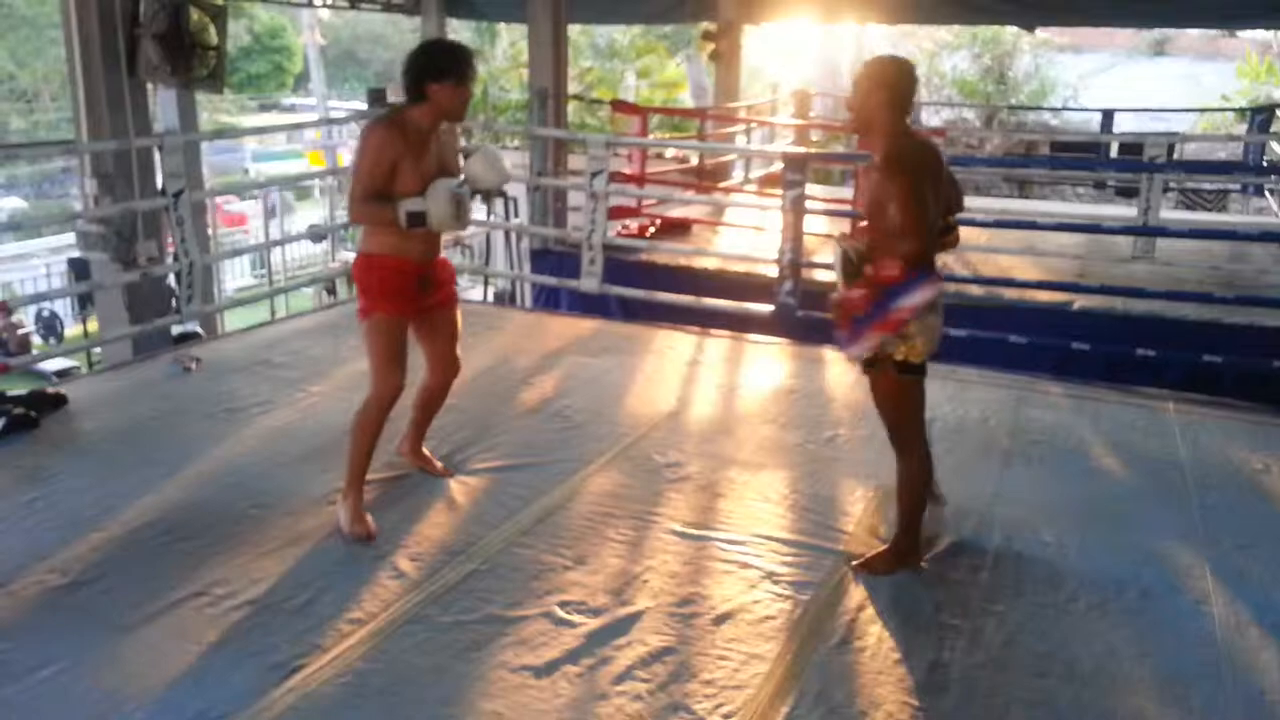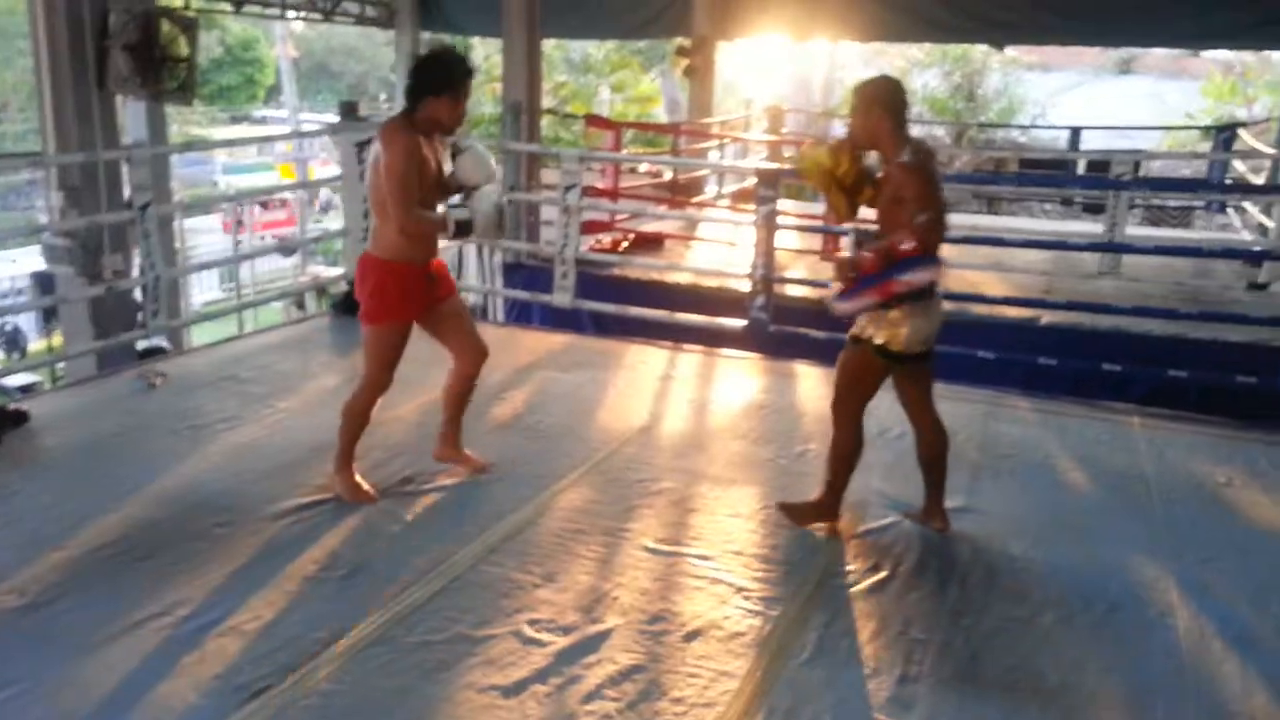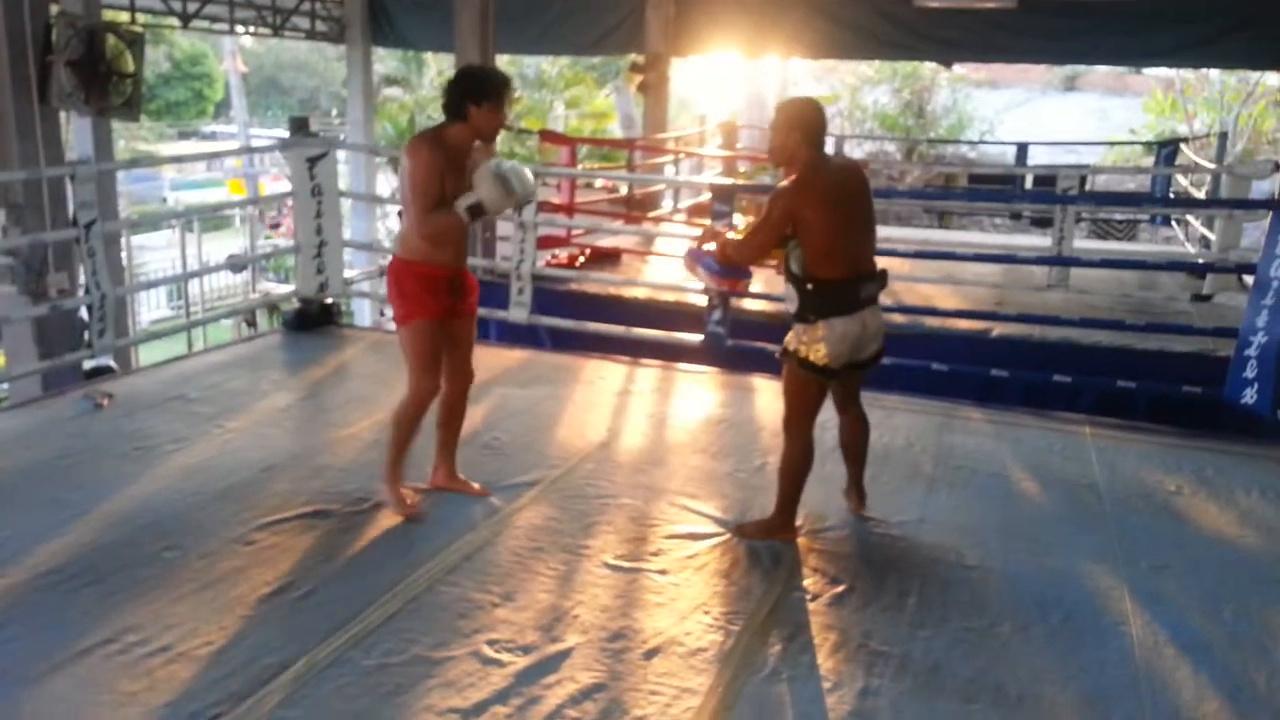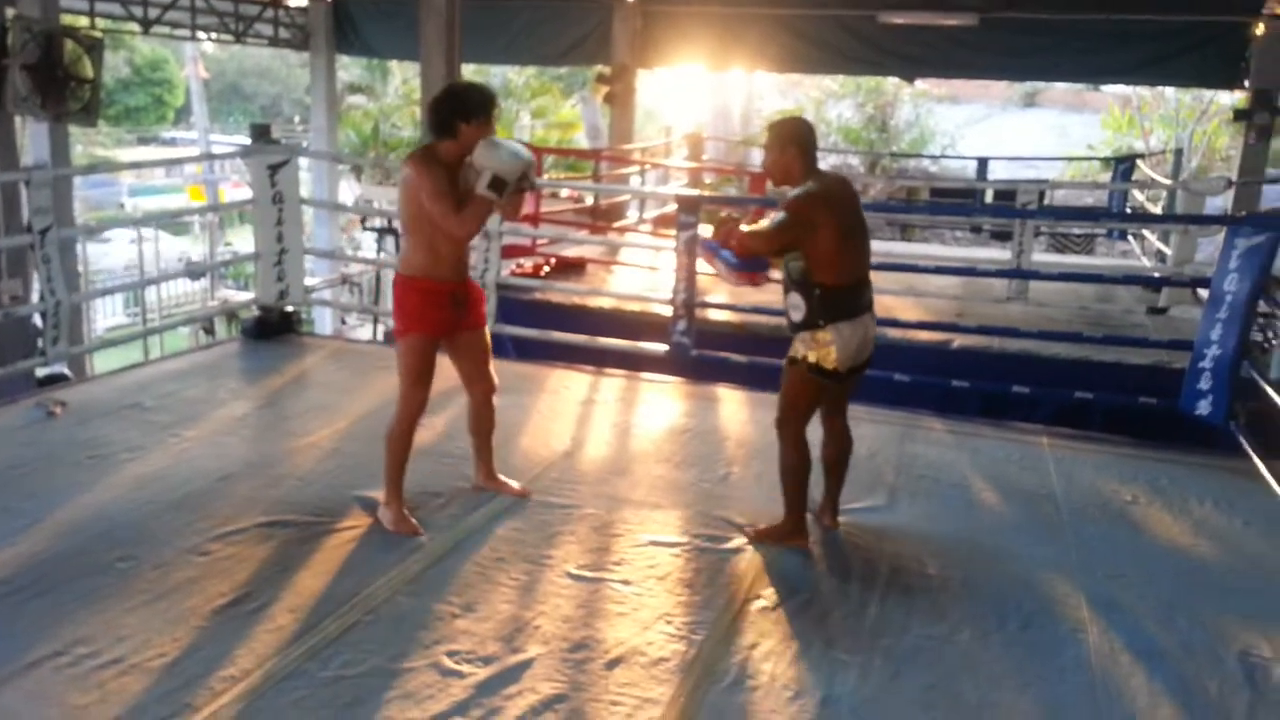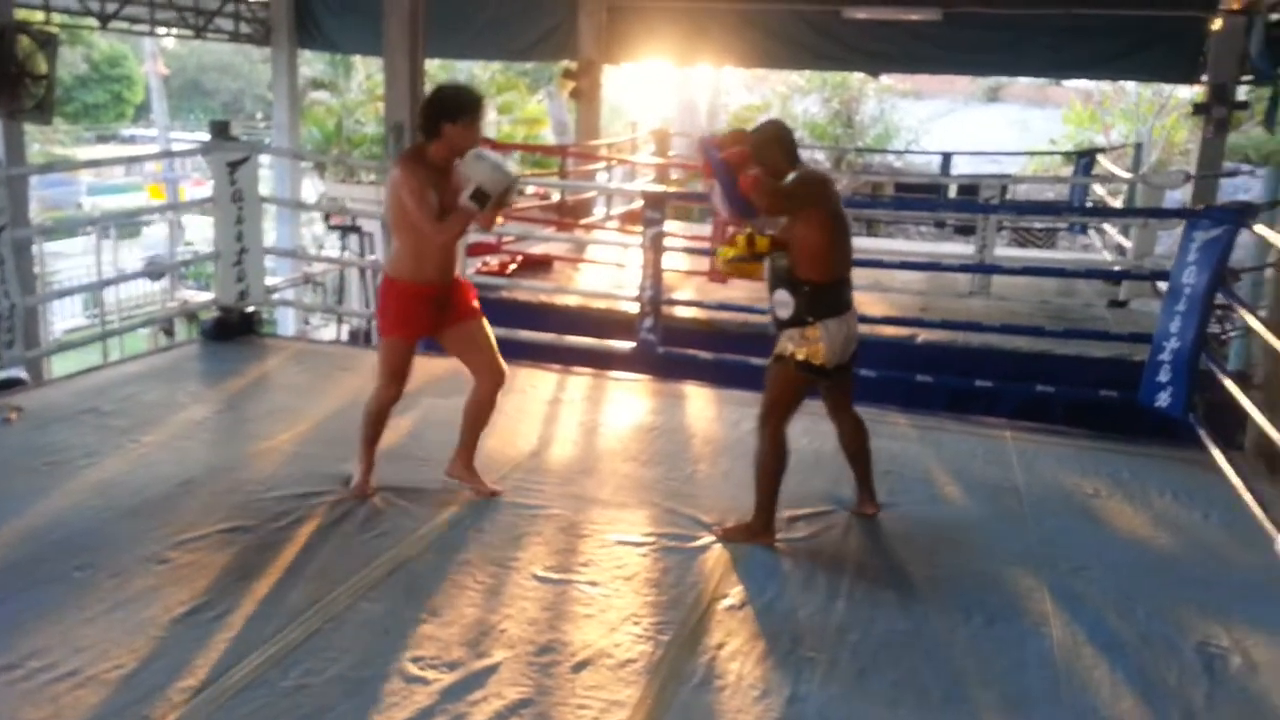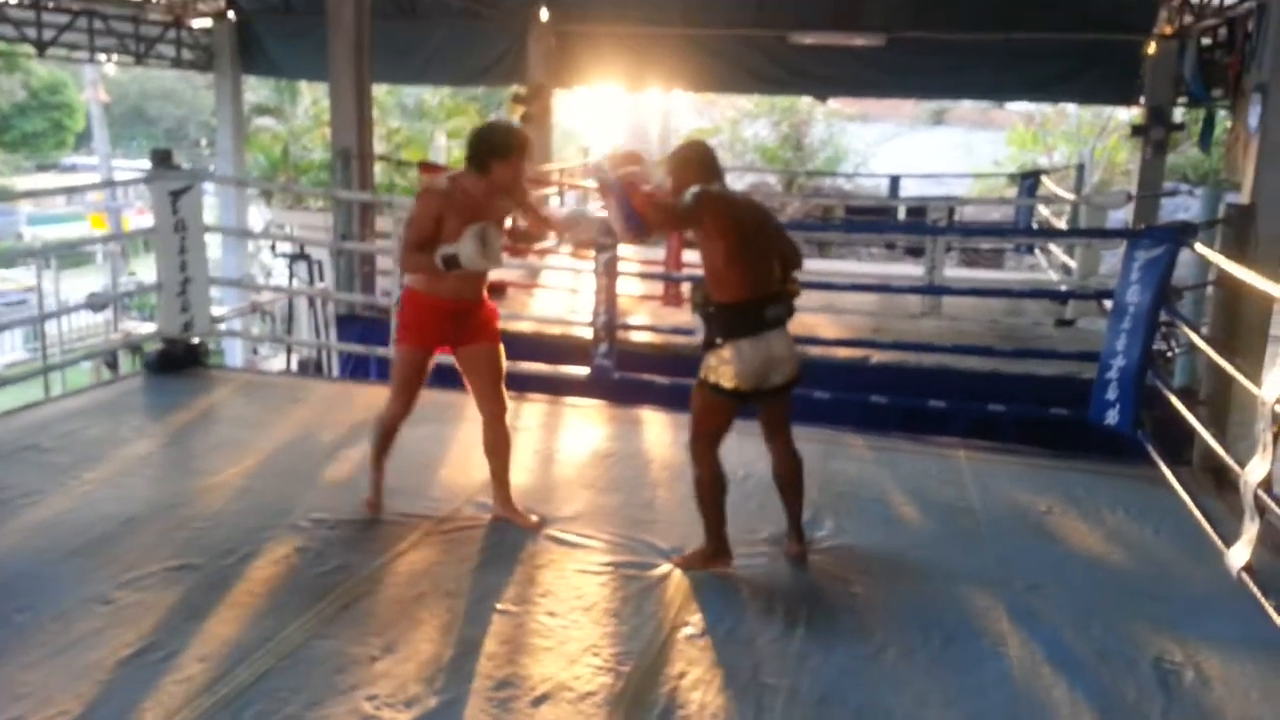
dt=0.5s
person 1, frame 1
left shoulder: (888, 166)
right shoulder: (922, 150)
left elbow: (911, 245)
right elbow: (951, 202)
right hip: (913, 307)
left knee: (905, 432)
right knee: (904, 420)
left ankle: (906, 545)
right ankle: (924, 487)
person 1, frame 2
left shoulder: (909, 166)
right shoulder: (912, 157)
left elbow: (930, 227)
right elbow: (890, 210)
left wrist: (872, 261)
left hip: (894, 311)
right hip: (918, 307)
left knee: (846, 410)
right knee: (922, 411)
left ankle: (828, 503)
right ankle: (934, 508)
person 1, frame 3
left shoulder: (795, 192)
right shoulder: (853, 173)
left elbow: (749, 251)
left wrist: (717, 240)
right wrist: (778, 228)
left hip: (824, 322)
right hip: (865, 313)
left knee: (797, 425)
right knee: (849, 403)
left ankle: (782, 521)
right ankle: (855, 490)
person 1, frame 4
left shoulder: (806, 199)
right shoulder: (839, 187)
left elbow: (762, 243)
left wrist: (730, 233)
right wrist: (753, 237)
left hip: (826, 330)
right hip: (860, 321)
left knee: (790, 426)
right knee: (834, 415)
left ankle: (793, 526)
right ankle: (829, 505)
person 1, frame 5
left shoulder: (801, 185)
right shoulder: (816, 184)
left elbow: (764, 199)
right wrist: (760, 247)
left hip: (812, 326)
right hip: (838, 318)
left knee: (771, 423)
right knee: (842, 410)
left ankle: (761, 525)
right ankle: (866, 495)
person 1, frame 6
left shoulder: (704, 199)
right shoulder: (756, 209)
left elbow: (664, 219)
right elbow: (791, 262)
left wrist: (634, 191)
left hip: (734, 347)
right hip: (776, 339)
left knee: (702, 450)
right knee: (780, 441)
left ankle: (716, 548)
right ankle: (796, 536)
person 2, frame 1
left shoulder: (444, 134)
right shoulder: (384, 134)
right elbow: (358, 208)
right wrist: (417, 213)
left hip: (432, 270)
right hip: (385, 273)
left knee: (445, 368)
right knee: (387, 386)
left ankle: (413, 444)
right ankle: (351, 496)
person 2, frame 2
left shoulder: (433, 138)
right shoulder: (399, 139)
right elbow: (406, 220)
left wrist: (460, 183)
left hip: (427, 270)
right hip: (389, 275)
left knee: (473, 353)
right knee: (376, 382)
left ankle: (449, 443)
right ankle: (343, 468)
person 2, frame 3
left shoulder: (478, 151)
right shoulder: (426, 149)
right elbow: (423, 225)
left wrist: (505, 195)
right wrist: (476, 204)
left hip: (455, 277)
right hip: (415, 277)
left knee: (459, 380)
right knee: (425, 386)
left ankle: (445, 471)
right ankle: (393, 475)
person 2, frame 4
left shoulder: (471, 164)
right shoulder: (422, 167)
left elbow: (514, 211)
right elbow: (461, 227)
left wrist: (518, 177)
right wrist: (494, 183)
left hip: (461, 290)
right hip: (419, 293)
left knee: (483, 387)
right knee: (413, 400)
left ankle: (485, 472)
right ankle: (391, 500)
person 2, frame 5
left shoulder: (455, 167)
right shoulder: (410, 170)
left elbow: (484, 222)
right elbow: (441, 233)
left wrist: (497, 194)
right wrist: (478, 195)
left hip: (450, 290)
right hip: (406, 293)
left knee: (492, 374)
right knee: (389, 390)
left ankle: (463, 463)
right ankle: (365, 467)
person 2, frame 6
left shoulder: (508, 193)
right shoulder: (437, 196)
left elbow: (539, 221)
right elbow: (406, 259)
right wrist: (452, 259)
left hip: (473, 311)
right hip: (425, 308)
left knee: (495, 408)
right knee: (400, 405)
left ankle: (503, 500)
right ankle: (376, 480)
